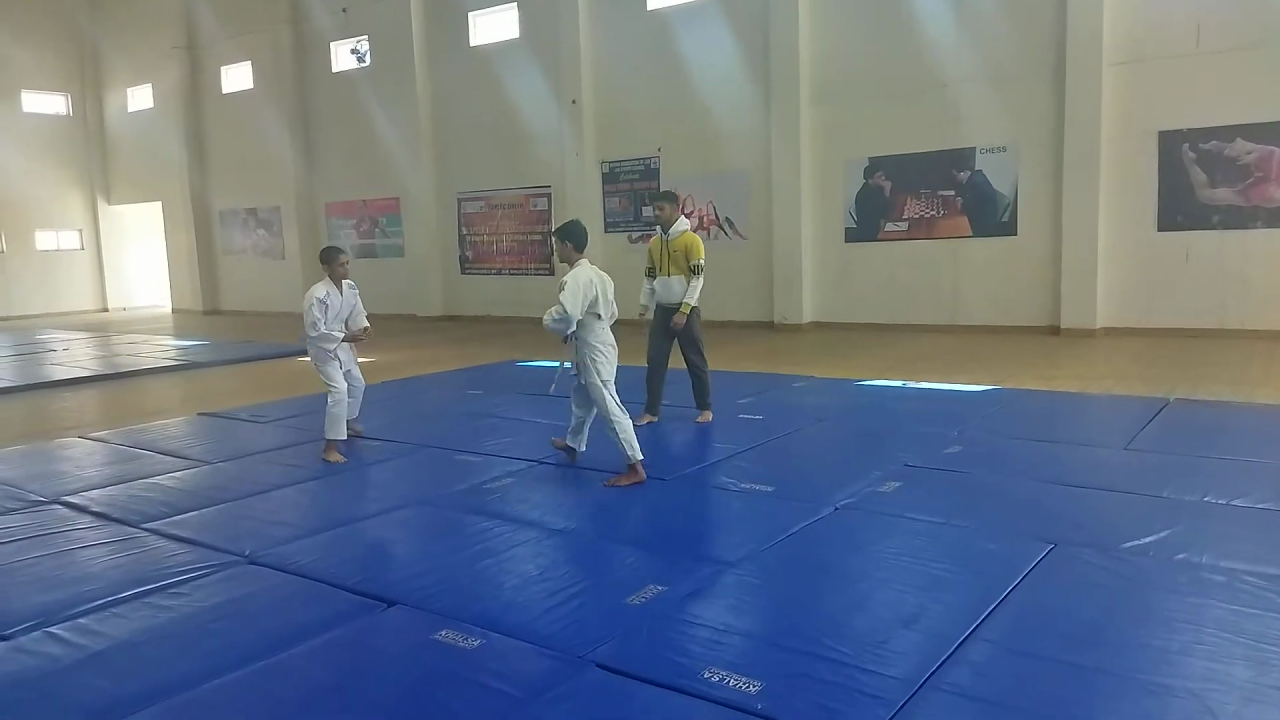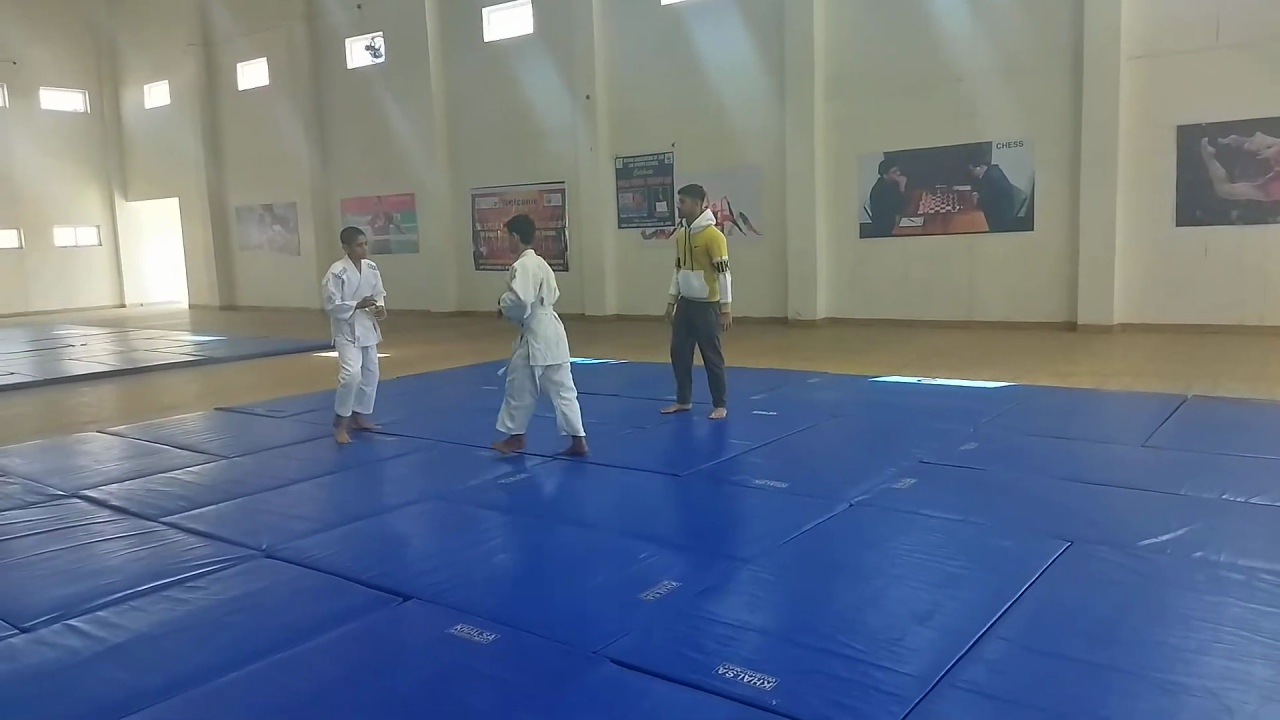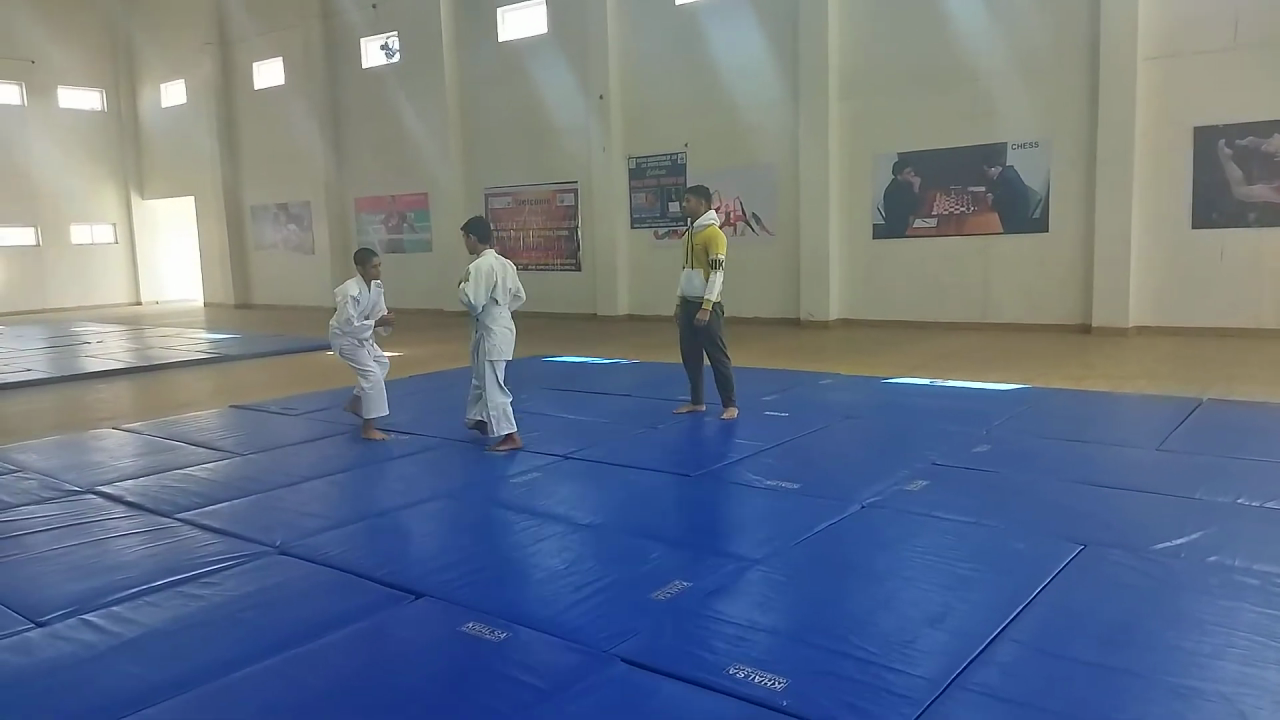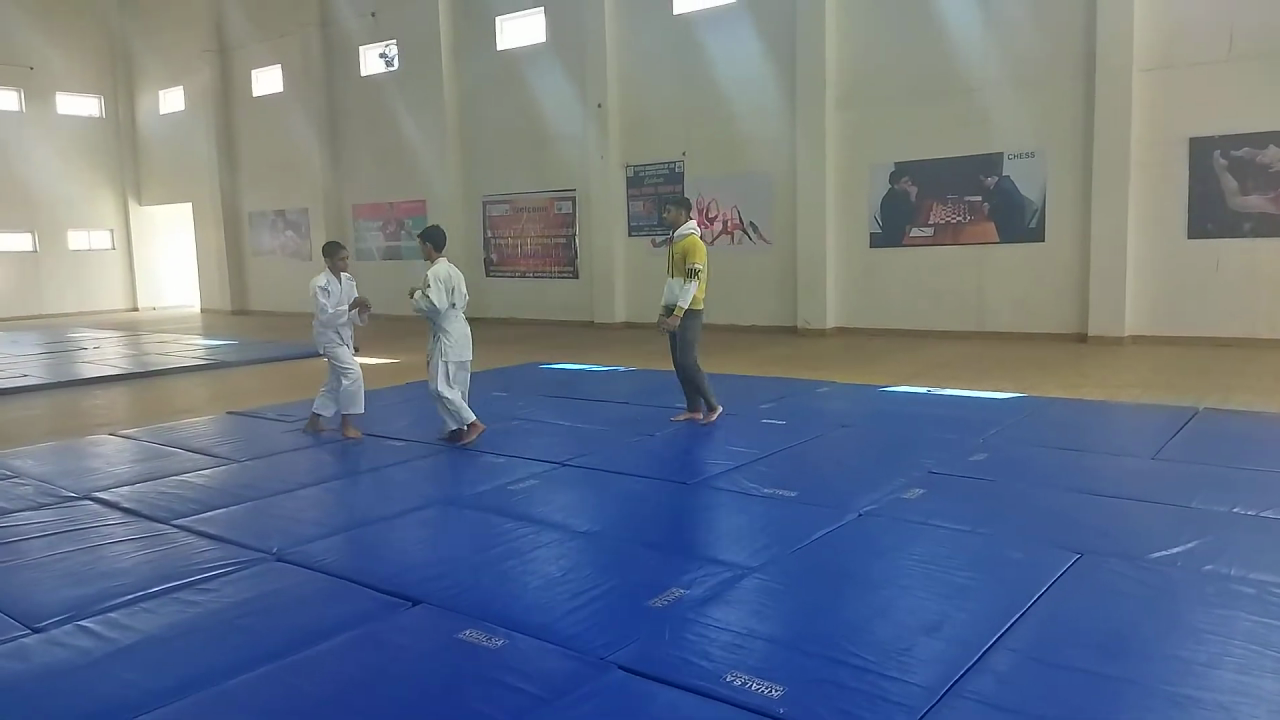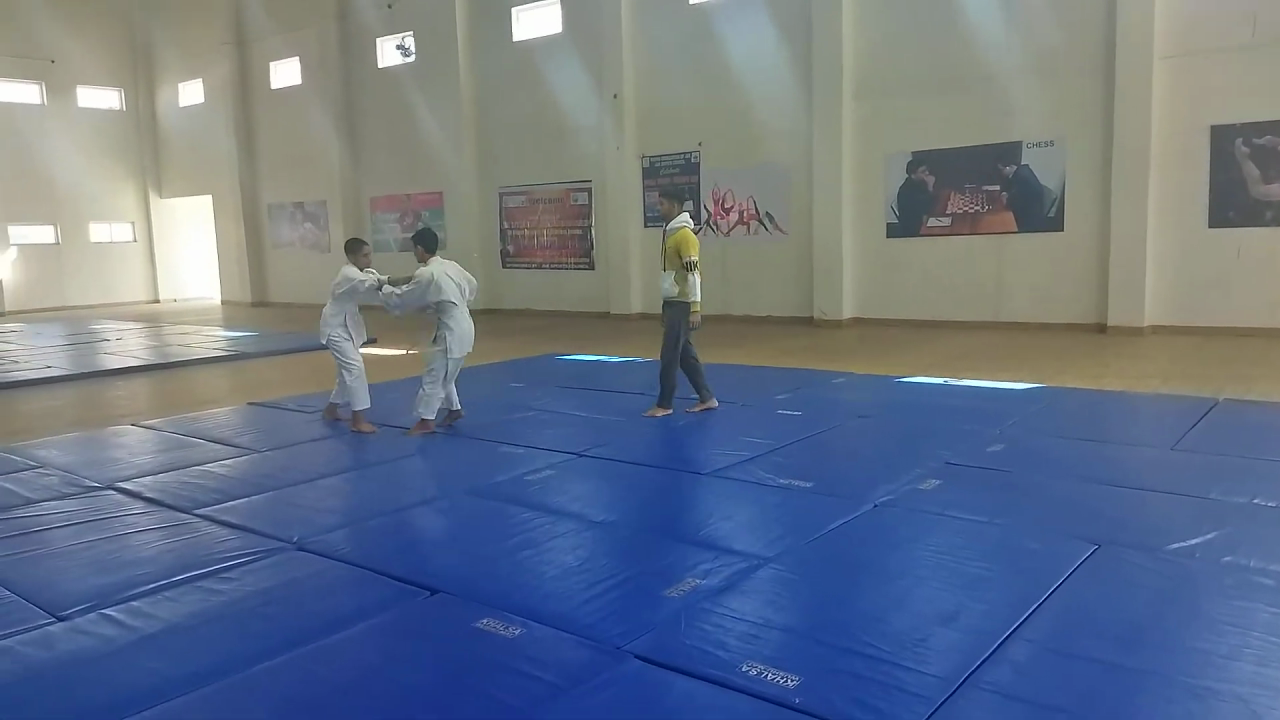
dt=0.4s
person 1, frame 1
left shoulder: (574, 278)
right shoulder: (599, 275)
left elbow: (566, 316)
right elbow: (612, 313)
left wrist: (549, 318)
left hip: (592, 351)
right hip: (598, 343)
left knee: (608, 407)
right knee: (581, 402)
left ankle: (635, 466)
right ankle: (573, 443)
person 1, frame 2
left shoulder: (521, 266)
right shoulder: (541, 263)
left elbow: (520, 302)
left wrist: (503, 305)
right wrist: (509, 305)
left hip: (536, 335)
right hip: (551, 329)
left knee: (518, 386)
right knee: (562, 388)
left ankle: (515, 436)
right ankle: (578, 439)
person 1, frame 3
left shoulder: (478, 266)
right shoulder: (505, 264)
left elbow: (472, 302)
right elbow: (519, 297)
left wrist: (463, 287)
left hip: (491, 332)
right hip: (500, 326)
left knee: (493, 385)
right knee: (480, 377)
left ankle: (509, 436)
right ankle: (480, 419)
person 1, frame 4
left shoulder: (435, 273)
right shoulder: (453, 270)
left elbow: (434, 306)
left wrist: (417, 296)
right wrist: (422, 299)
left hip: (447, 335)
right hip: (458, 331)
left knee: (441, 385)
right knee: (455, 384)
left ankle: (472, 424)
right ankle: (460, 427)
person 1, frame 5
left shoulder: (426, 274)
right shoulder: (452, 266)
left elbow: (403, 298)
right elbow: (472, 286)
left wrist: (386, 290)
left hip: (452, 330)
right hip: (463, 326)
left knee: (433, 376)
right knee: (444, 373)
left ankle: (426, 420)
right ankle: (453, 409)
person 2, frame 1
left shoulder: (691, 240)
right shoulder: (654, 243)
left elbow: (697, 279)
right elbow: (649, 279)
left wrist: (683, 311)
right wrist: (643, 310)
left hip: (686, 311)
right hip: (661, 310)
left knee: (695, 361)
right knee: (655, 361)
left ankle: (705, 409)
right ankle: (651, 411)
person 2, frame 2
left shoulder: (713, 235)
right shoulder: (681, 233)
left elbow: (724, 274)
left wrist: (725, 309)
right wrist: (672, 300)
left hip: (706, 305)
right hip: (685, 304)
left knee: (712, 357)
right knee: (679, 353)
left ankle: (720, 405)
right ankle: (683, 400)
person 2, frame 3
left shoulder: (714, 234)
right shoulder: (690, 233)
left elbow: (716, 273)
left wrist: (706, 307)
right wrist: (680, 302)
left hip: (706, 306)
right hip: (689, 304)
left knee: (717, 356)
right knee: (690, 355)
left ankle: (730, 404)
right ankle: (697, 401)
person 2, frame 4
left shoulder: (693, 243)
right shoulder: (673, 242)
left elbow: (693, 282)
left wrist: (678, 313)
right wrist: (664, 311)
left hip: (689, 313)
right hip: (675, 312)
left knee: (686, 362)
right knee: (680, 363)
left ankle: (711, 405)
right ankle: (694, 408)
person 2, frame 5
left shoulder: (685, 236)
right shoulder: (669, 234)
left elbow: (693, 273)
left wrist: (695, 308)
left hip: (681, 305)
right hip: (670, 303)
left knee: (669, 355)
right knee: (686, 354)
left ankle: (665, 404)
right ankle: (707, 398)
person 3, frame 1
left shoulder: (350, 287)
right shoulder: (317, 296)
left elbow: (357, 314)
right elbow: (314, 331)
left wrist: (363, 328)
right wrist: (345, 337)
left hip: (343, 347)
right hip: (324, 350)
left knee: (356, 385)
right knee: (339, 391)
left ankle: (346, 423)
right ankle: (330, 447)
person 3, frame 2
left shoulder: (371, 268)
right shoulder: (336, 273)
left elbow: (380, 293)
right elbow: (330, 305)
left wrist: (379, 307)
right wrist: (357, 305)
left hip: (368, 328)
right hip: (346, 330)
left knee: (370, 374)
right knee: (351, 374)
left ankle: (359, 417)
right ankle: (340, 424)
person 3, frame 3
left shoulder: (377, 286)
right shoulder: (350, 292)
left elbow: (378, 312)
right elbow: (348, 326)
left wrist: (386, 322)
right wrist: (376, 324)
left hip: (361, 336)
right hip: (345, 337)
left knee: (382, 363)
right knee: (372, 374)
left ankle: (356, 402)
right ankle: (369, 427)
person 3, frame 4
left shoulder: (348, 280)
right shoulder: (321, 285)
left elbow: (353, 314)
right elbow: (325, 316)
left wrist: (361, 310)
right wrist: (350, 307)
left hip: (343, 336)
right hip: (331, 337)
left knee: (335, 380)
right knee: (352, 373)
left ankle: (313, 422)
right ankle: (346, 424)
person 3, frame 5
left shoulder: (365, 272)
right shoulder: (349, 274)
left elbow: (379, 283)
right elbow: (375, 285)
left hip: (348, 326)
right hip: (336, 328)
left knee: (348, 370)
right knee: (354, 368)
left ankle: (332, 408)
right ankle: (358, 420)
